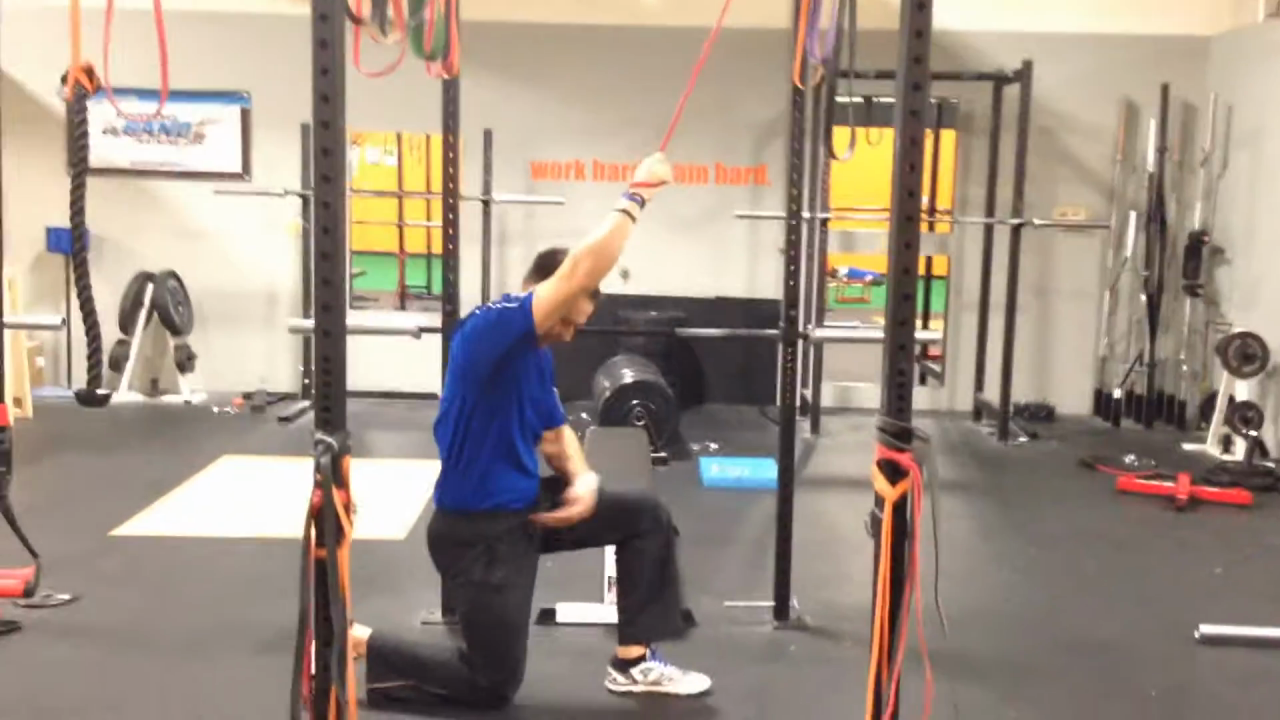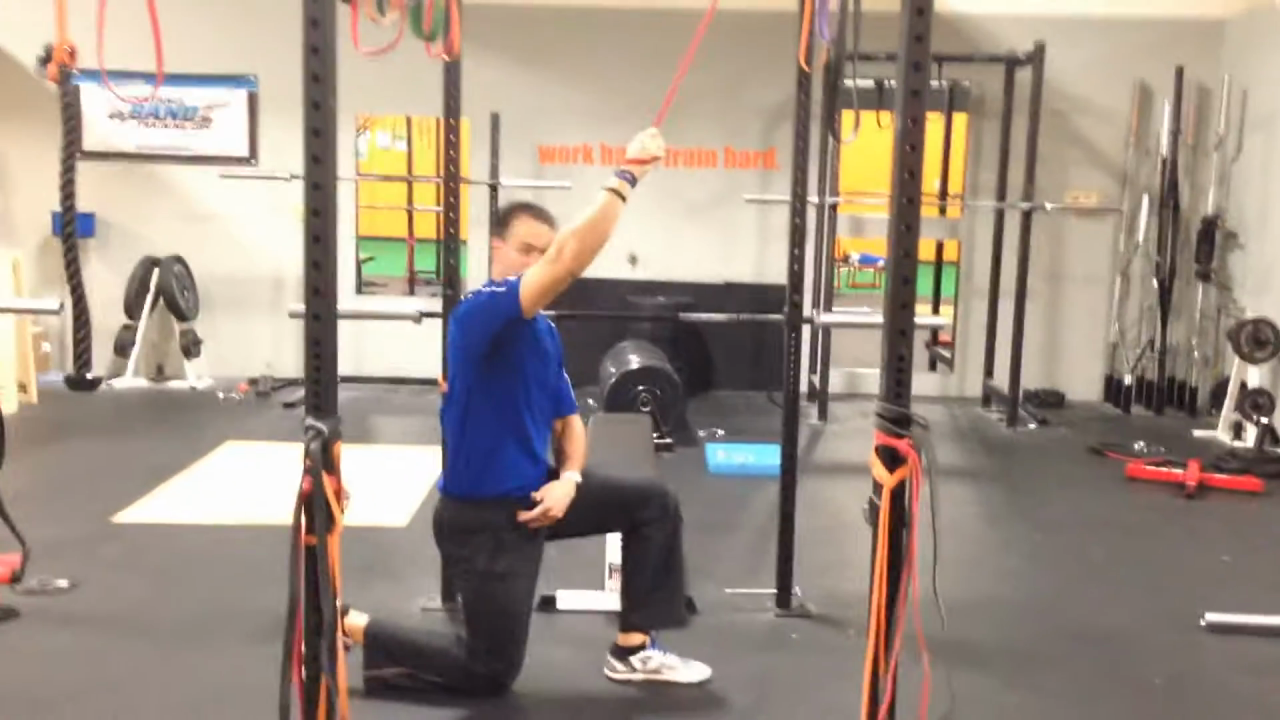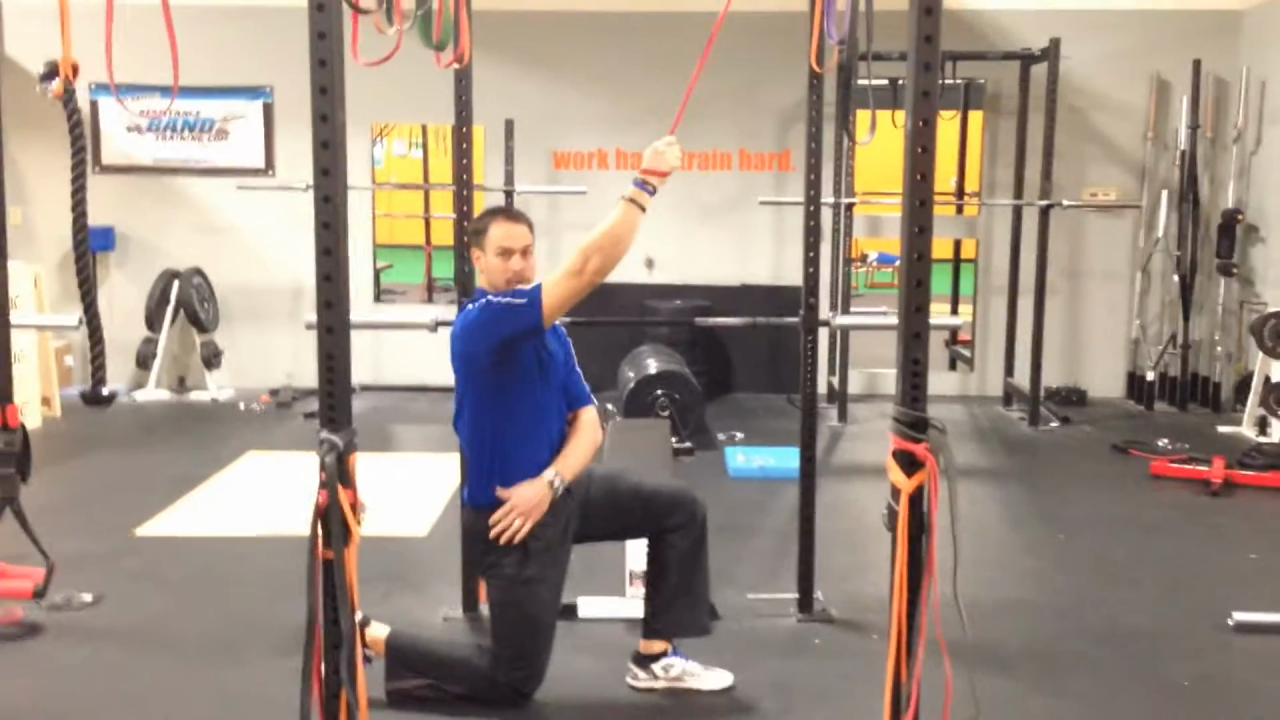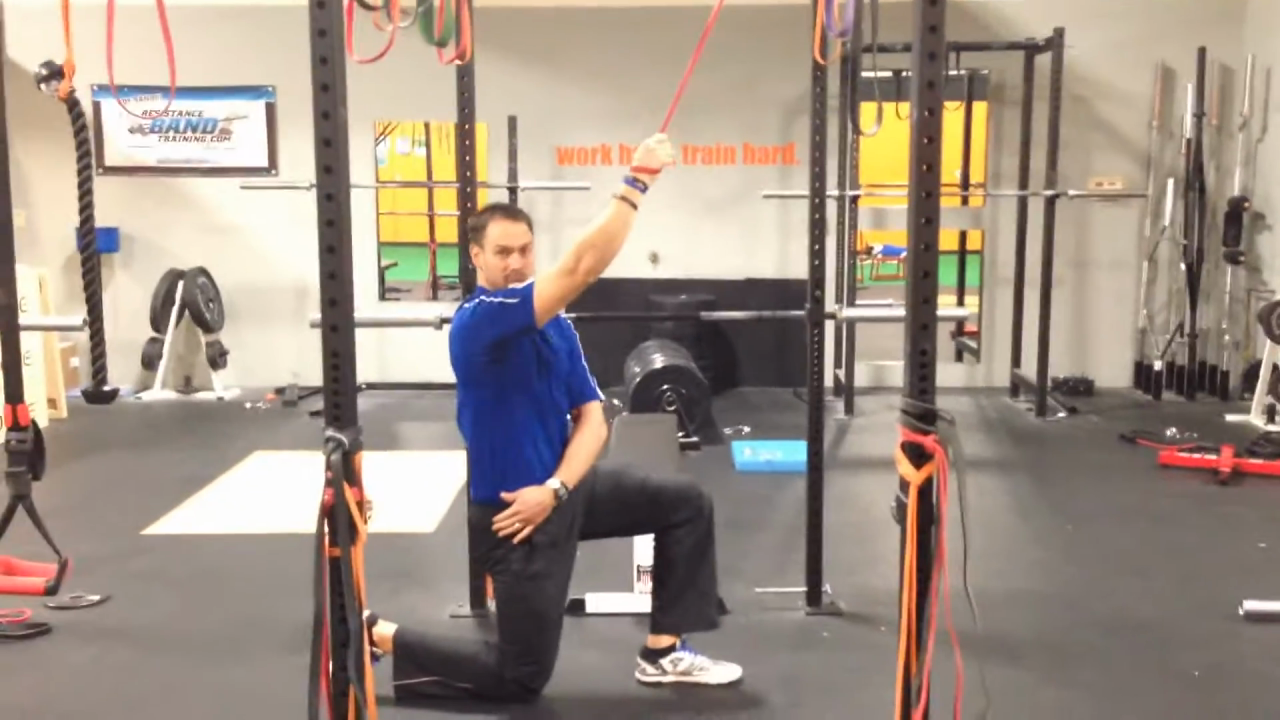
dt=0.3s
person 1, frame 1
left shoulder: (535, 353)
right shoulder: (487, 331)
left elbow: (554, 430)
right elbow: (579, 275)
left wrist: (583, 480)
right wrist: (636, 195)
left hip: (528, 504)
right hip: (477, 528)
left knee: (645, 517)
right knee: (492, 685)
left ankle: (632, 662)
right ankle: (349, 640)
person 1, frame 2
left shoulder: (544, 331)
right shoulder: (480, 314)
left elbow: (567, 420)
right elbow: (569, 260)
left wrist: (569, 479)
right wrist: (628, 174)
left hip: (533, 491)
right hip: (483, 515)
left knee: (654, 506)
right knee: (491, 673)
left ankle: (633, 650)
right ankle: (344, 626)
person 1, frame 3
left shoulder: (549, 333)
right shoulder: (480, 323)
left elbow: (586, 420)
right elbow: (588, 271)
left wrist: (549, 484)
right wrist: (645, 183)
left hip: (556, 492)
right hip: (510, 512)
left knee: (680, 511)
right knee: (513, 682)
left ankle: (655, 657)
right ankle: (365, 636)
person 1, frame 4
left shoulder: (556, 327)
right shoulder: (477, 322)
left elbow: (592, 416)
right elbow: (581, 269)
left wrist: (556, 488)
right wrist: (637, 181)
left hip: (561, 489)
right hip: (515, 511)
left knee: (687, 505)
right knee: (521, 678)
left ankle: (662, 652)
right ankle: (373, 635)
